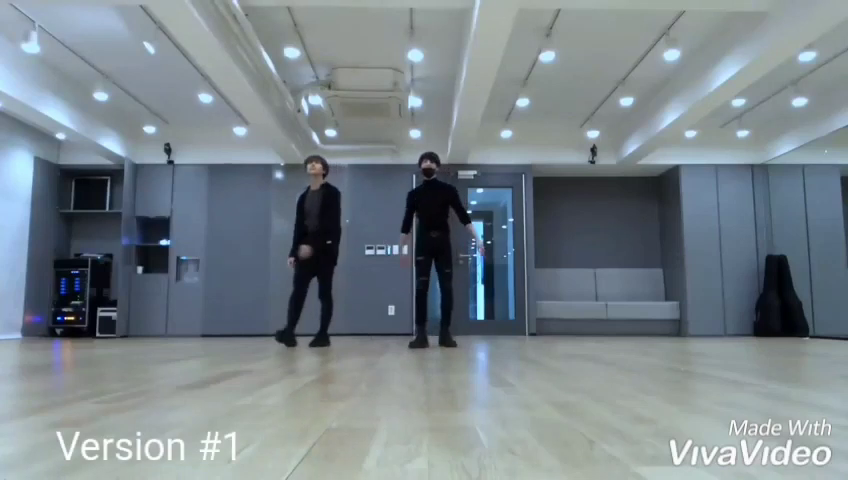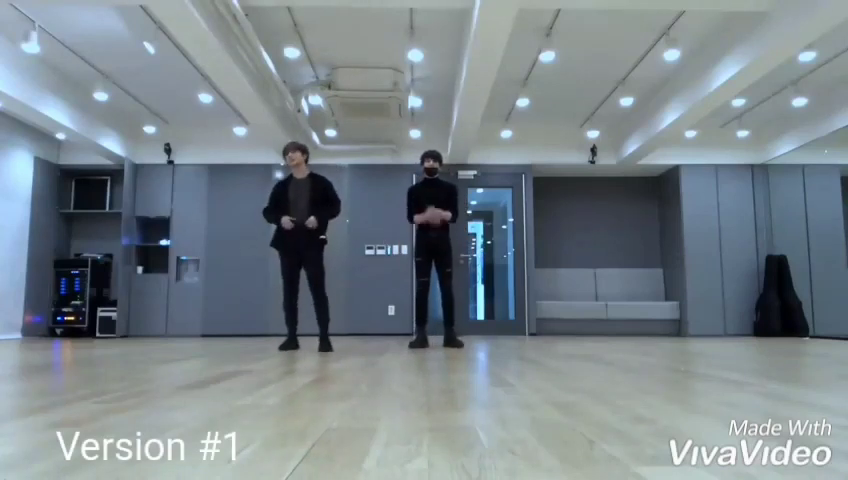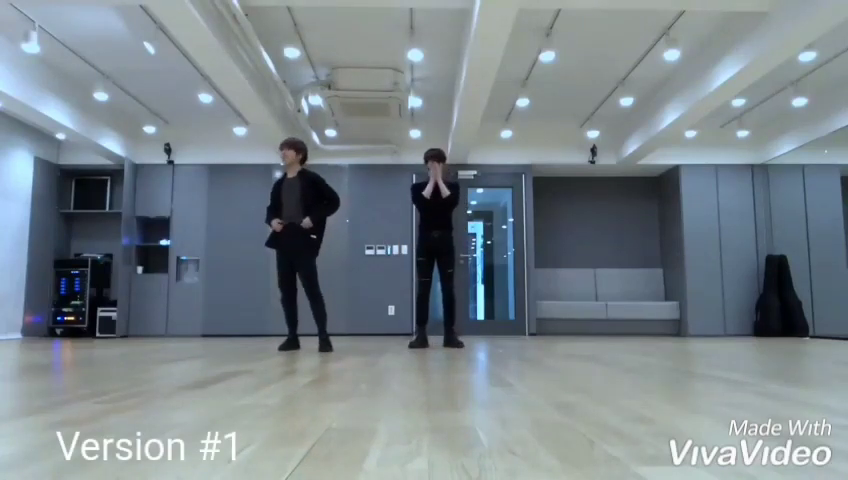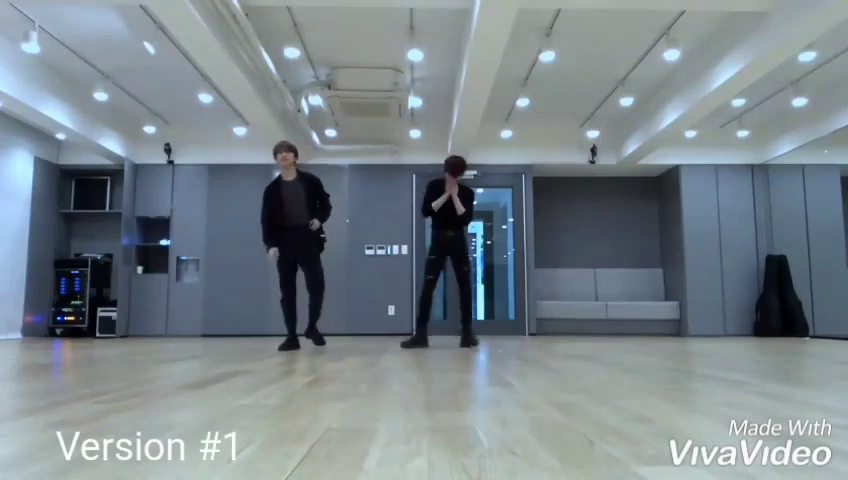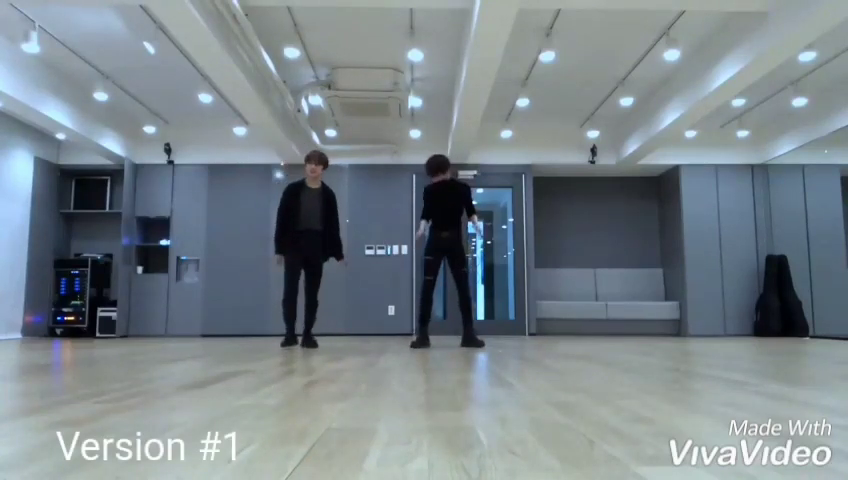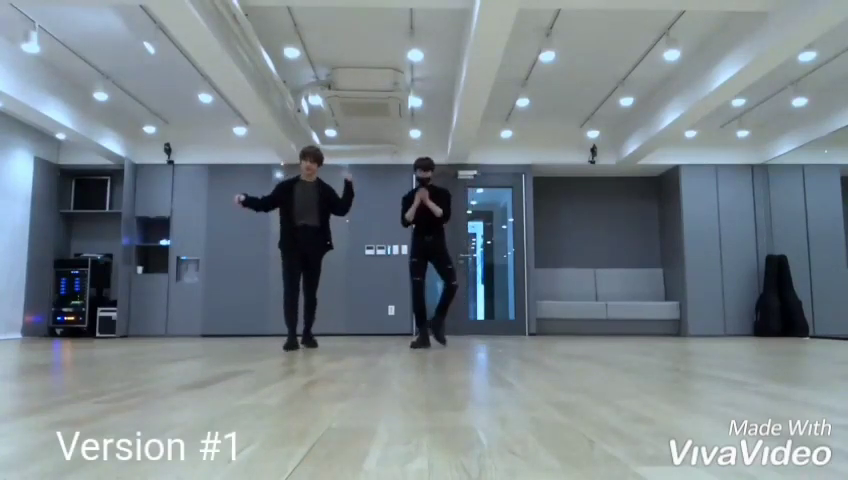
dt=0.7s
person 1, frame 1
left shoulder: (332, 193)
right shoulder: (303, 197)
left elbow: (330, 222)
right elbow: (299, 226)
left wrist: (311, 244)
right wrist: (293, 252)
left hip: (325, 248)
right hip: (304, 248)
left knee: (324, 292)
right knee: (298, 289)
left ankle: (323, 334)
right ankle: (289, 332)
person 1, frame 2
left shoulder: (320, 183)
right shoulder: (281, 186)
left elbow: (335, 206)
right elbow: (268, 210)
left wrist: (319, 218)
right wrist: (279, 218)
left hip: (312, 241)
right hip: (288, 241)
left knee: (318, 287)
right knee: (289, 290)
left ankle: (324, 336)
right ankle: (292, 336)
person 1, frame 3
left shoulder: (312, 179)
right shoulder: (279, 185)
left elbow: (333, 201)
right elbow: (272, 209)
left wrist: (313, 218)
right wrist: (272, 220)
left hip: (304, 240)
right hip: (283, 241)
left knee: (311, 288)
right knee: (287, 290)
left ankle: (323, 336)
right ankle: (292, 337)
person 1, frame 4
left shoulder: (310, 181)
right shoulder: (272, 189)
left elbow: (325, 203)
right elbow: (267, 220)
left wrist: (320, 219)
right wrist: (270, 244)
left hip: (308, 240)
right hip: (285, 242)
left knee: (316, 285)
right knee: (287, 290)
left ankle: (312, 327)
right ankle: (292, 336)
person 1, frame 5
left shoulder: (328, 195)
right shoulder: (292, 190)
left elbow: (333, 225)
right elbow: (282, 220)
left wrist: (338, 253)
right wrist: (279, 249)
left hip: (317, 247)
right hip: (294, 245)
left knee: (312, 293)
right knee: (290, 290)
left ankle: (308, 334)
right ankle: (290, 333)
person 1, frame 6
left shoulder: (325, 190)
right shoulder: (286, 187)
left elbow: (341, 209)
right elbow: (266, 204)
left wrist: (348, 187)
right wrist: (245, 200)
left hip: (315, 243)
right hip: (291, 243)
left knee: (310, 291)
right knee: (291, 290)
left ankle: (307, 333)
right ankle: (291, 335)
person 2, frame 1
left shoulder: (449, 190)
right shoulder: (414, 194)
left elbow: (462, 215)
right elbow: (407, 221)
left wrist: (477, 239)
right wrist: (402, 248)
left hip: (443, 240)
right hip: (423, 241)
left knee: (446, 287)
right knee: (421, 287)
left ankle: (445, 332)
right ankle: (420, 334)
person 2, frame 2
left shoulder: (449, 188)
right shoulder: (414, 190)
left elbow: (453, 215)
right elbow: (411, 217)
left wrist: (438, 214)
right wrist: (426, 217)
left hip: (442, 240)
right hip: (423, 241)
left knee: (447, 287)
right knee: (422, 287)
left ankle: (450, 333)
right ankle: (420, 334)
person 2, frame 3
left shoulder: (452, 186)
right shoulder: (418, 187)
left elbow: (452, 203)
right elbow: (419, 203)
left wrist: (439, 180)
right wrist: (432, 181)
left hip: (445, 240)
right hip: (425, 240)
left knee: (448, 288)
right knee: (423, 288)
left ankle: (450, 333)
right ankle: (421, 334)
person 2, frame 4
left shoulder: (467, 193)
right shoulder: (434, 187)
left elbow: (466, 219)
right elbow: (425, 211)
left wrist: (455, 196)
right wrist: (445, 195)
left hip: (458, 241)
right hip: (439, 240)
left knee: (465, 286)
right knee: (428, 286)
left ankle: (467, 333)
right ankle: (420, 334)
person 2, frame 5
left shoulder: (462, 189)
right shoulder: (429, 191)
left elbow: (470, 211)
left wrist: (476, 223)
right wrist: (421, 229)
left hip: (455, 240)
right hip: (434, 241)
left knee: (463, 287)
right knee: (427, 287)
left ankle: (468, 334)
right ankle: (423, 334)
person 2, frame 6
left shoulder: (442, 194)
right shoulder: (409, 197)
left elbow: (445, 217)
right elbow: (405, 222)
left wrist: (428, 202)
right wrist: (416, 203)
left hip: (438, 243)
right hip: (418, 244)
left knee: (452, 283)
right knee: (417, 289)
left ankle: (437, 322)
right ankle: (423, 334)
